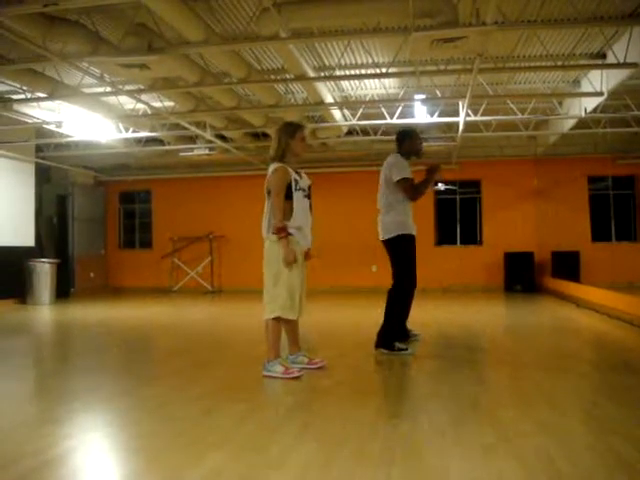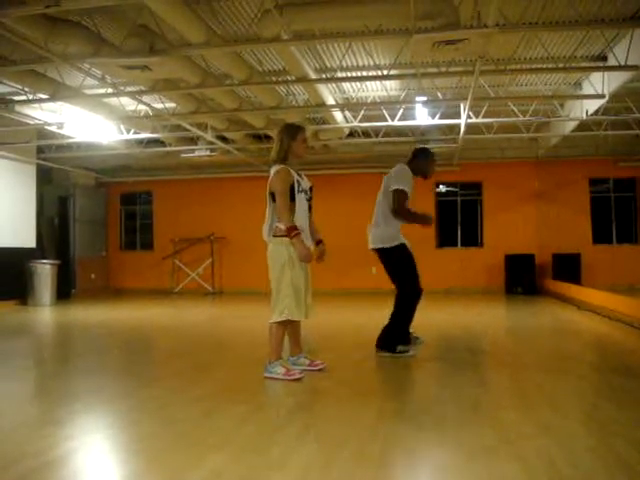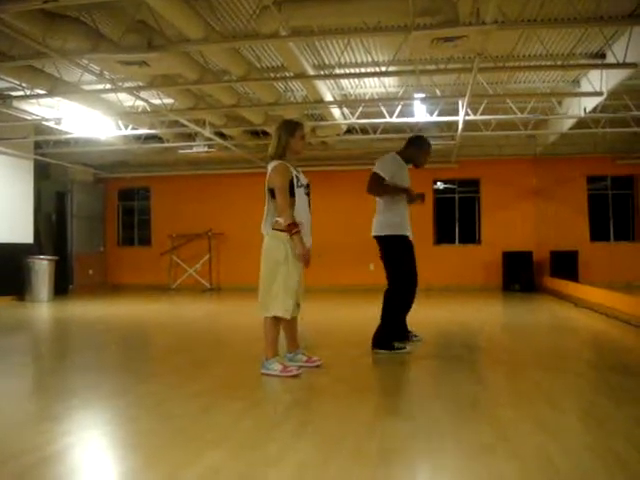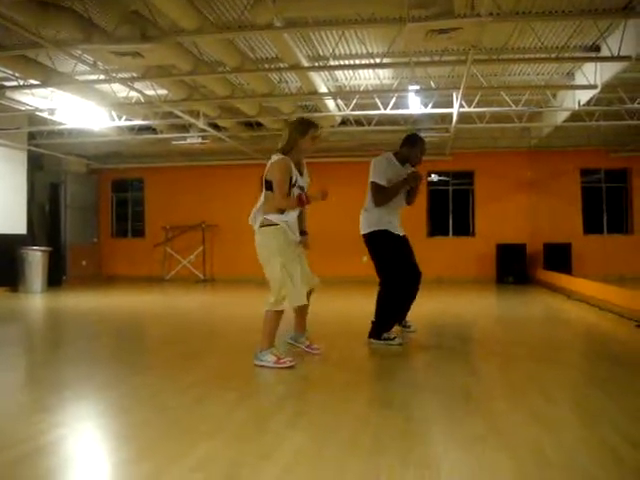
dt=0.4s
person 1, frame 1
left shoulder: (297, 174)
right shoulder: (279, 171)
right elbow: (277, 213)
left wrist: (305, 243)
right wrist: (285, 246)
left hip: (295, 243)
right hip: (282, 244)
left knee: (293, 301)
right knee: (279, 301)
left ankle: (295, 354)
right ankle: (272, 361)
person 1, frame 2
left shoulder: (297, 175)
right shoulder: (281, 173)
right elbow: (284, 214)
left wrist: (318, 241)
right wrist: (300, 243)
left hip: (297, 245)
right hip: (285, 245)
left knee: (296, 303)
right knee: (284, 303)
left ankle: (296, 355)
right ankle: (273, 363)
person 1, frame 3
left shoulder: (292, 170)
right shoulder: (279, 168)
right elbow: (283, 209)
left wrist: (304, 243)
right wrist: (300, 242)
left hip: (293, 241)
right hip: (281, 240)
left knee: (292, 300)
right knee: (278, 299)
left ankle: (293, 352)
right ankle: (270, 360)
person 1, frame 4
left shoulder: (300, 165)
right shoulder: (280, 164)
right elbow: (284, 203)
left wrist: (303, 233)
right wrist: (312, 197)
left hip: (289, 235)
right hip: (272, 234)
left knee: (305, 286)
right knee: (283, 293)
left ankle: (299, 335)
right ankle: (265, 351)
person 2, frame 1
left shoulder: (396, 163)
right shoulder: (398, 163)
right elbow: (413, 194)
left wrist: (427, 178)
right wrist: (430, 176)
left hip: (397, 229)
right hip: (398, 230)
left knee: (405, 282)
right knee: (405, 283)
left ankle: (399, 331)
right ankle: (387, 339)
person 2, frame 2
left shoulder: (401, 174)
right shoulder: (403, 173)
right elbow: (397, 209)
left wrist: (416, 218)
right wrist: (420, 218)
left hip: (388, 239)
right hip: (388, 241)
left knee: (408, 289)
right knee: (411, 290)
left ankle: (401, 335)
right ankle: (388, 342)
person 2, frame 3
left shoulder: (402, 167)
right shoulder: (388, 161)
right elbow: (372, 187)
left wrist: (412, 196)
right wrist: (403, 189)
left hip: (401, 231)
right hip: (390, 231)
left knee: (408, 282)
right knee: (400, 284)
left ankle: (399, 331)
right ankle: (384, 340)
person 2, frame 4
left shoulder: (408, 168)
right shoulder: (381, 163)
left elbow: (410, 201)
right elbow: (378, 200)
left wrist: (414, 185)
right wrist: (404, 183)
left hip: (395, 228)
right hip: (375, 228)
left knee: (412, 275)
right knee: (391, 278)
left ankle: (396, 318)
right ankle: (379, 331)
